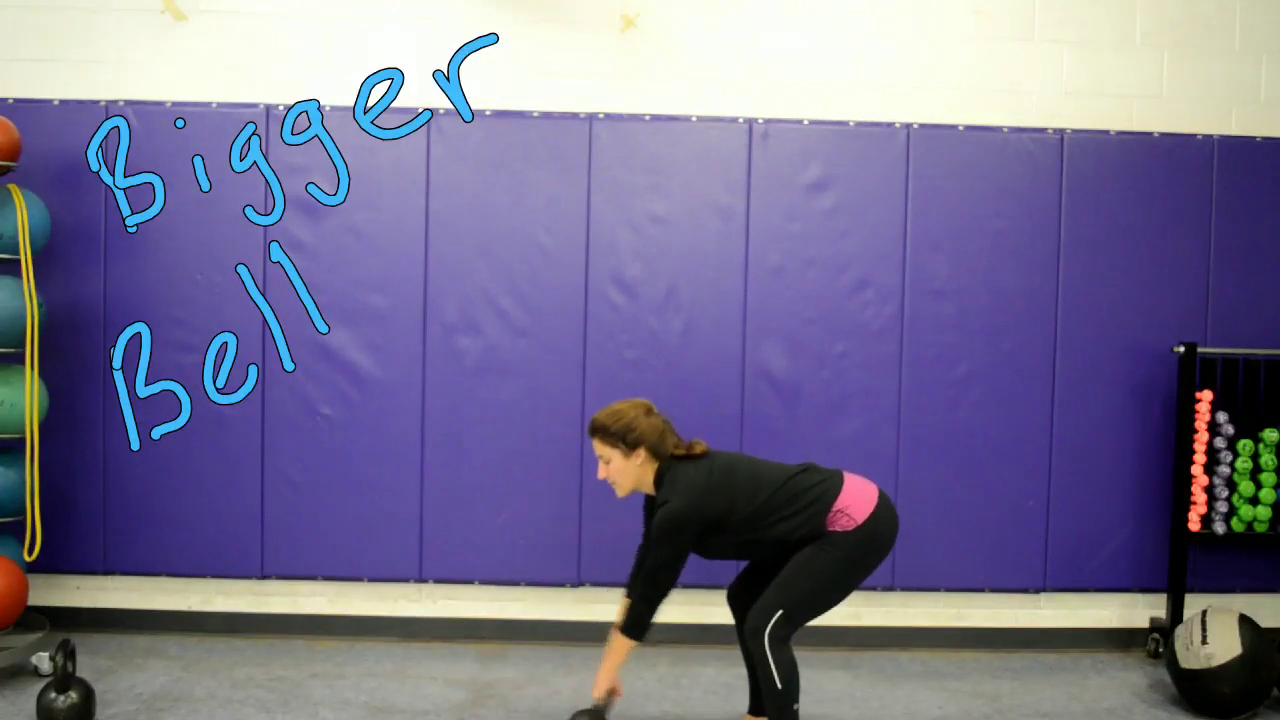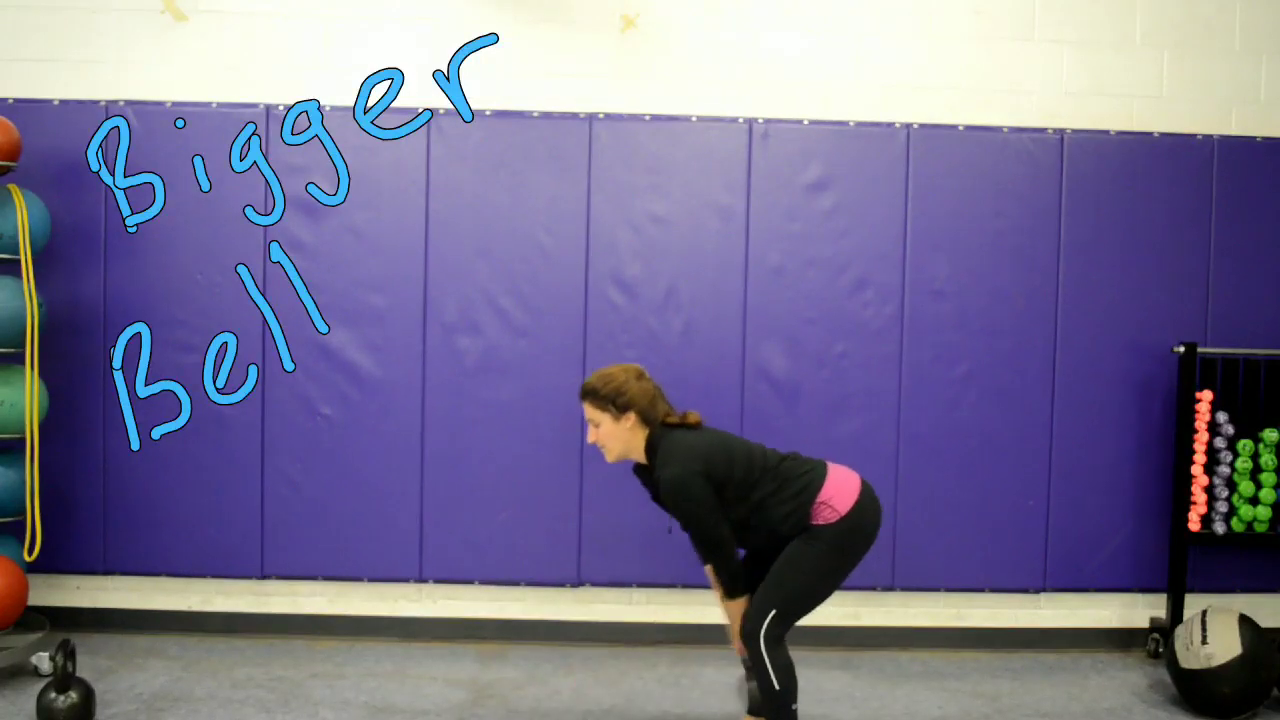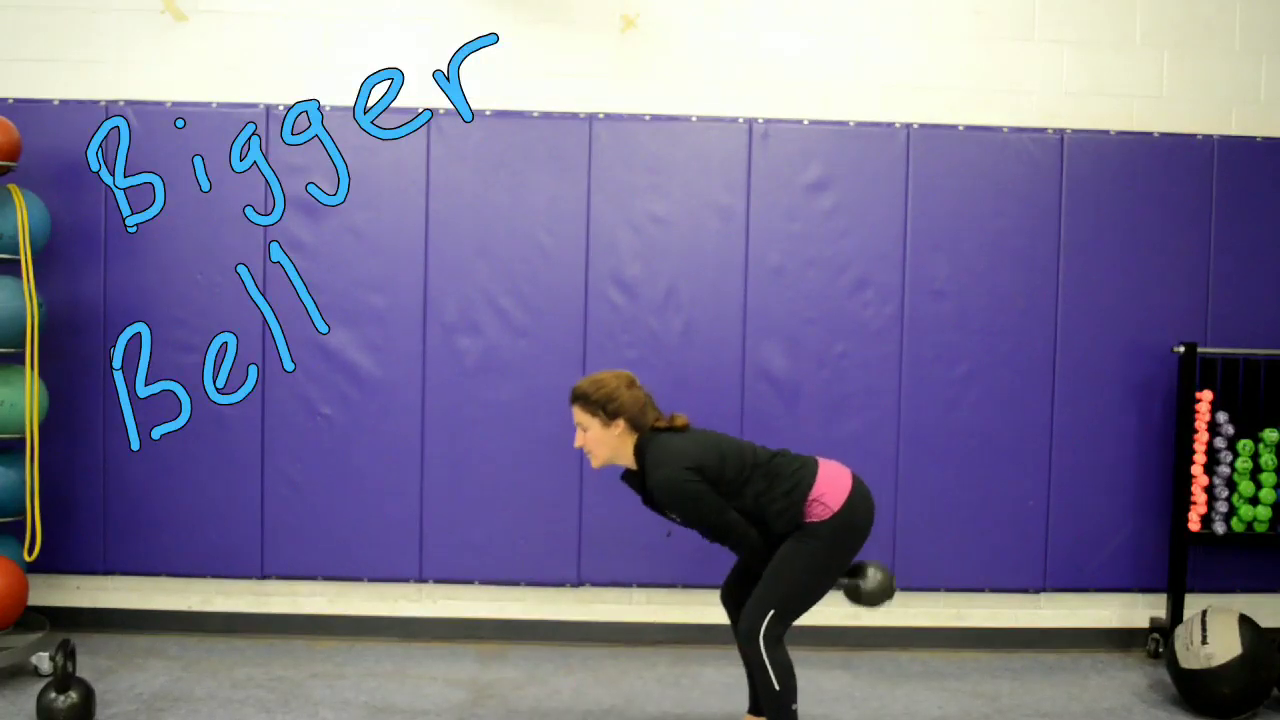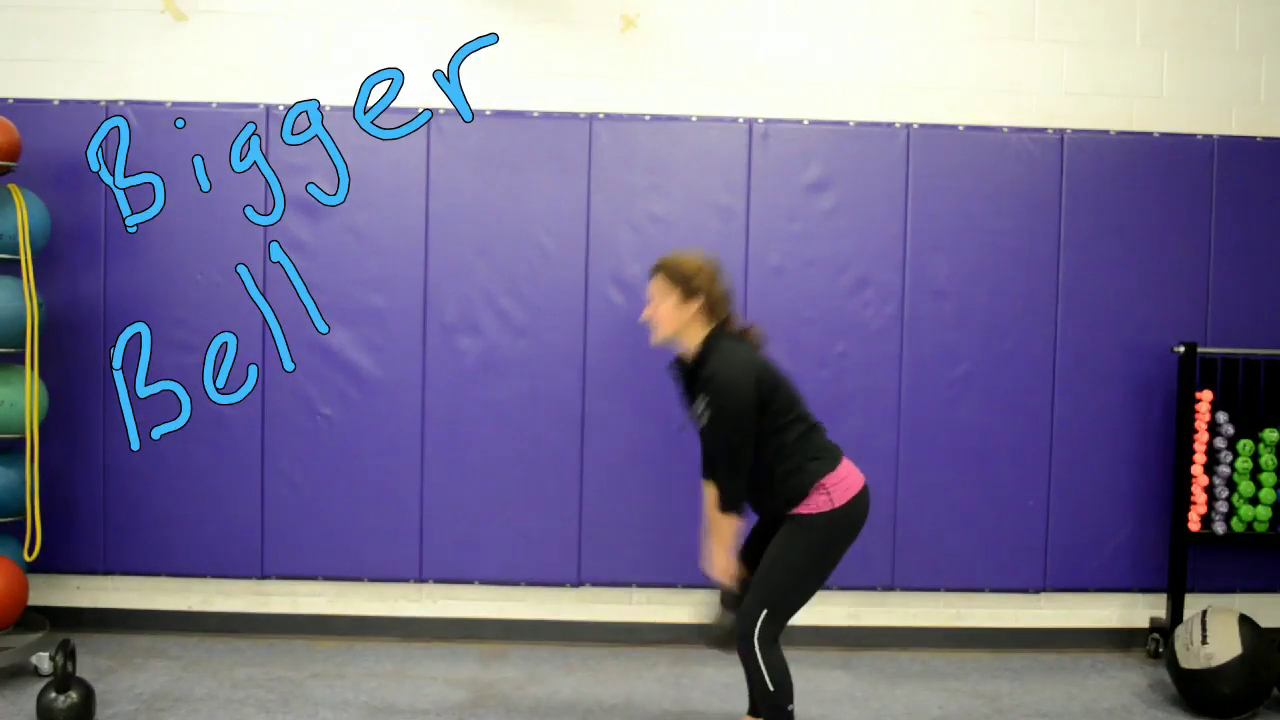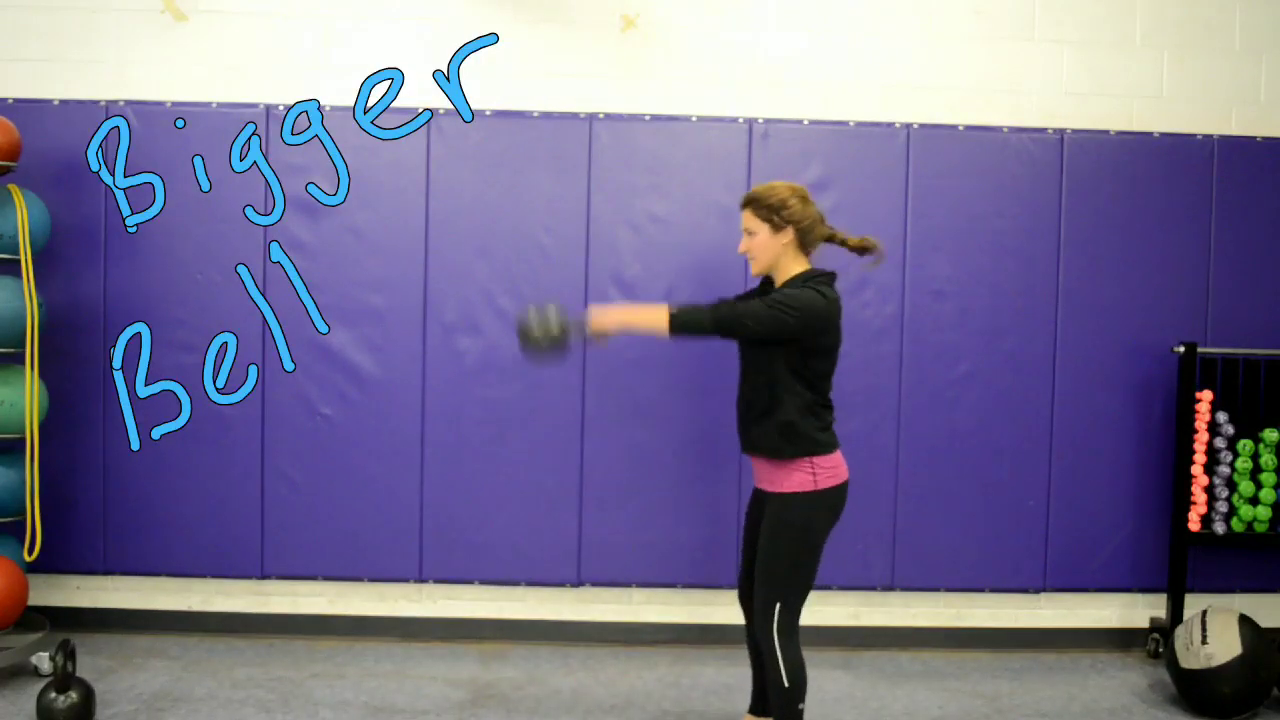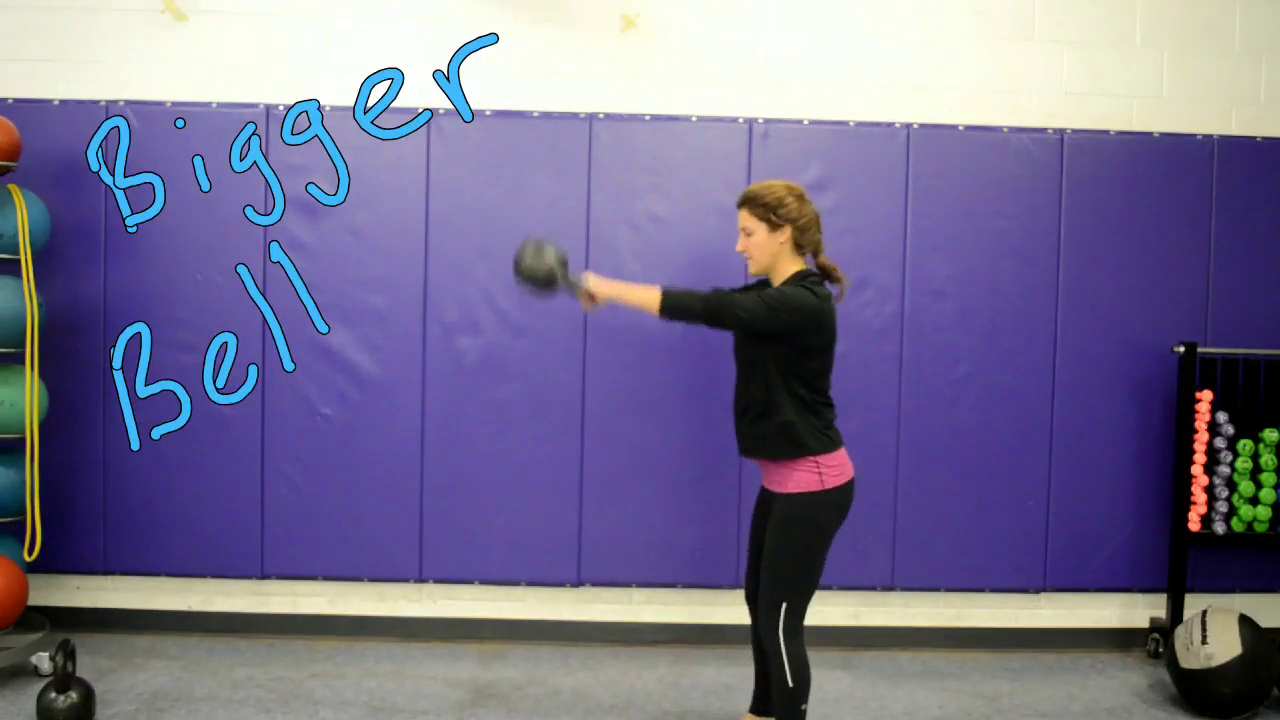
dt=0.3s
person 1, frame 1
left shoulder: (682, 501)
right shoulder: (672, 483)
left elbow: (651, 593)
right elbow: (644, 575)
left wrist: (609, 670)
right wrist: (608, 662)
left hip: (858, 523)
right hip: (834, 516)
left knee: (766, 628)
right knee: (744, 599)
person 1, frame 2
left shoulder: (678, 471)
right shoulder: (665, 453)
left elbow: (720, 551)
right elbow: (713, 545)
left wrist: (739, 629)
right wrist: (738, 622)
left hip: (841, 514)
right hip: (820, 506)
left knee: (761, 626)
right knee: (748, 604)
person 1, frame 3
left shoulder: (669, 473)
right shoulder: (653, 460)
left elbow: (738, 535)
right elbow: (736, 527)
left wrist: (784, 583)
left hip: (835, 511)
right hip: (815, 505)
left knee: (758, 628)
right knee: (738, 597)
person 1, frame 4
left shoulder: (729, 372)
right shoulder: (696, 365)
left elbow: (733, 471)
right elbow: (717, 465)
left wrist: (724, 555)
right wrist: (717, 546)
left hip: (826, 503)
right hip: (792, 500)
left knee: (755, 624)
right knee: (740, 603)
person 1, frame 5
left shoulder: (809, 304)
right shoulder: (777, 295)
left elbow: (712, 320)
right elbow: (714, 315)
left wrist: (617, 318)
right wrist: (619, 317)
left hip: (807, 484)
right hip: (778, 480)
left knee: (774, 618)
right knee: (753, 599)
person 1, frame 6
left shoulder: (801, 304)
right shoulder: (774, 293)
left elbow: (702, 308)
right elbow: (708, 305)
left wrist: (608, 288)
right wrist: (608, 290)
left hip: (812, 484)
right hip: (783, 479)
left knee: (780, 617)
right knee: (761, 600)
